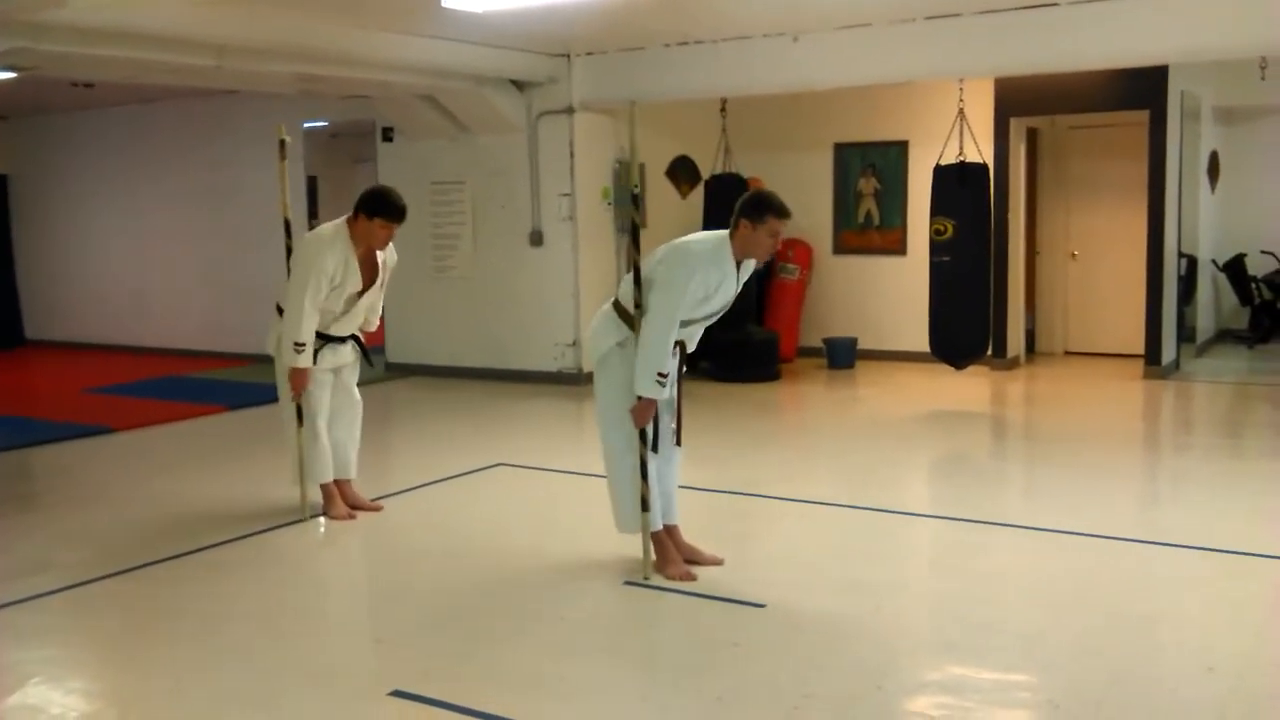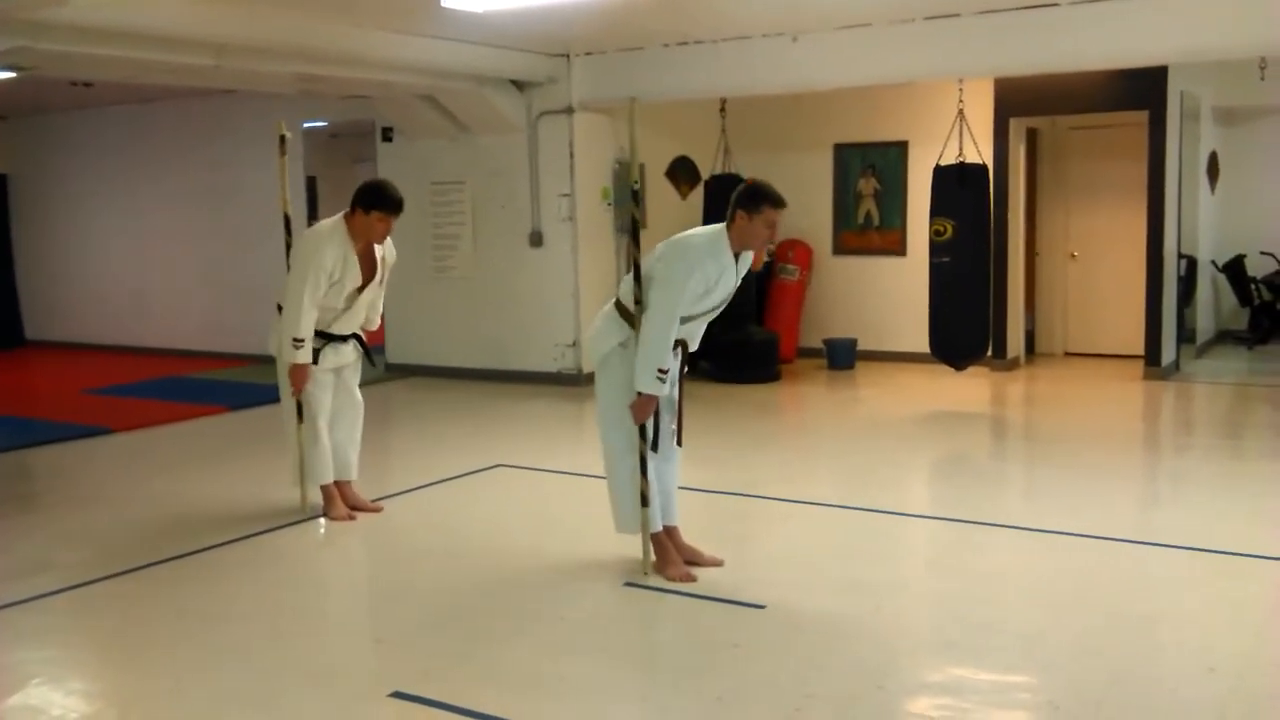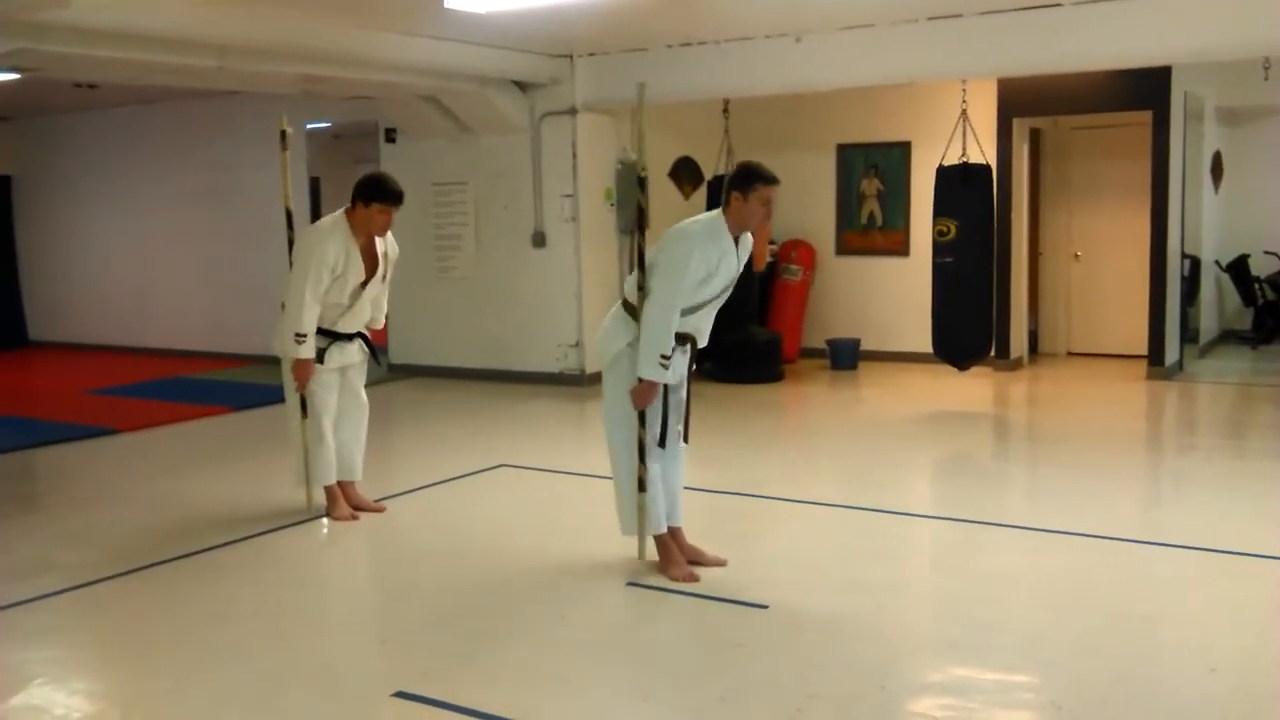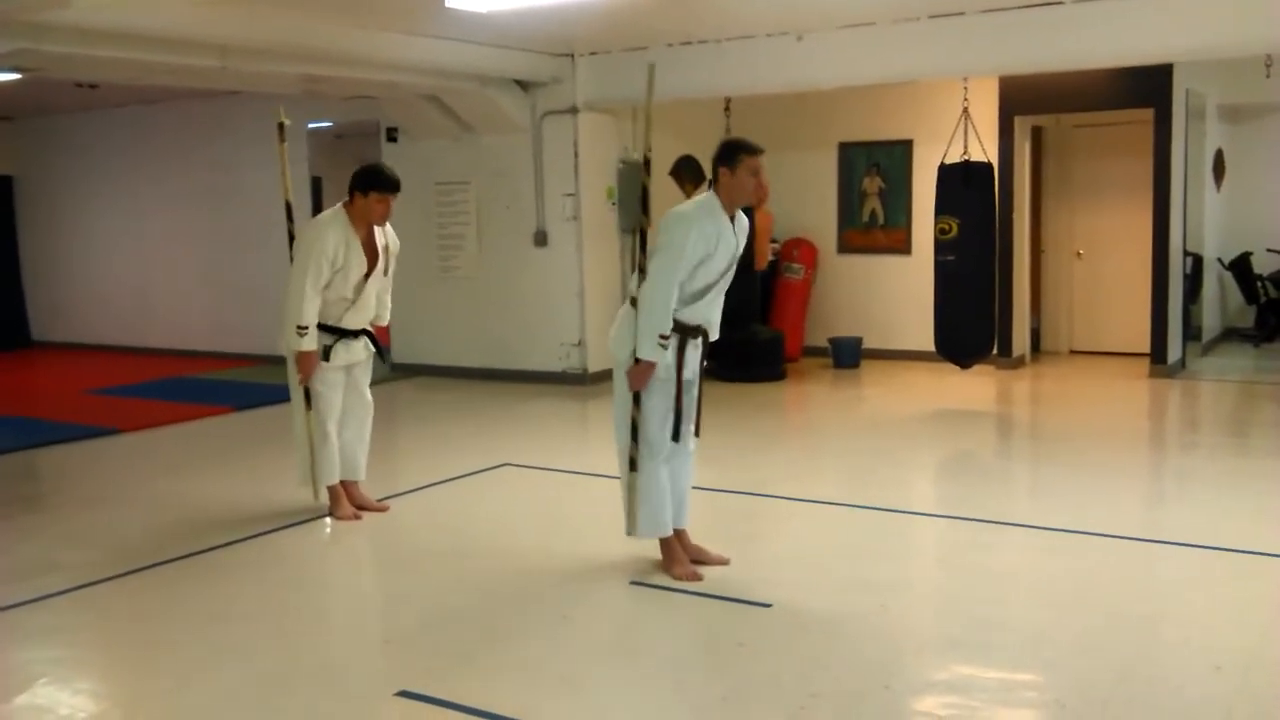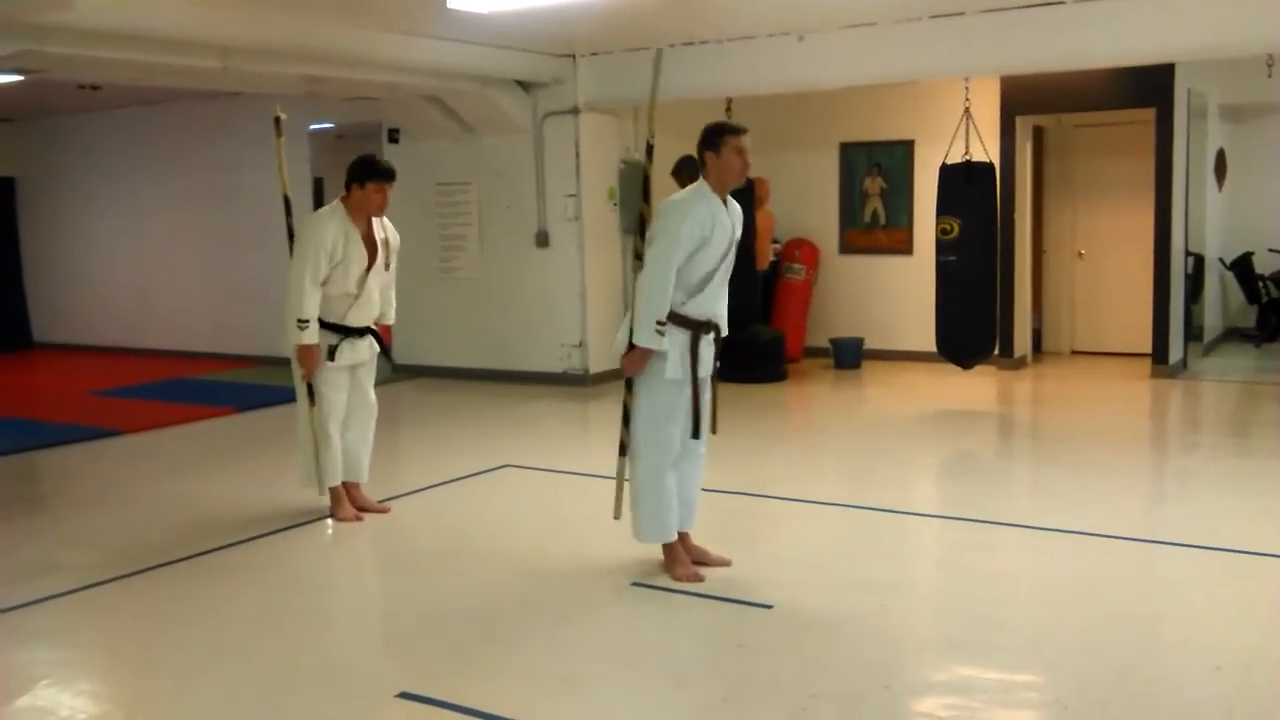
dt=0.1s
person 1, frame 1
left shoulder: (744, 261)
right shoulder: (694, 260)
right elbow: (658, 329)
left wrist: (680, 356)
right wrist: (647, 396)
left hip: (662, 341)
right hip: (624, 340)
left knee: (663, 443)
right knee: (633, 443)
left ankle: (673, 537)
right ankle: (663, 547)
person 1, frame 2
left shoulder: (743, 256)
right shoulder: (693, 254)
right elbow: (658, 324)
left wrist: (682, 354)
right wrist: (648, 392)
left hip: (664, 346)
right hip: (627, 340)
left knee: (664, 442)
right knee: (633, 442)
left ankle: (674, 538)
right ankle: (662, 549)
person 1, frame 3
left shoulder: (742, 242)
right shoulder: (692, 240)
right elbow: (660, 310)
left wrist: (690, 349)
right wrist: (649, 378)
left hip: (673, 343)
right hip: (634, 340)
left knee: (669, 442)
right knee: (640, 443)
left ankle: (677, 539)
right ankle: (665, 548)
person 1, frame 4
left shoulder: (739, 224)
right shoulder: (689, 223)
right elbow: (658, 292)
left wrist: (698, 339)
right wrist: (646, 360)
left hip: (684, 340)
right hip: (648, 339)
left knee: (679, 440)
right knee: (649, 441)
left ankle: (680, 537)
right ankle: (668, 547)
person 1, frame 5
left shoulder: (732, 211)
right shoulder: (683, 209)
right elbow: (656, 279)
left wrist: (711, 335)
right wrist: (643, 347)
left hip: (698, 341)
right hip: (662, 339)
left knee: (689, 442)
right knee: (657, 444)
left ankle: (683, 538)
right ankle: (671, 548)
person 2, frame 1
left shoulder: (385, 252)
right shoulder: (322, 248)
right elbow: (302, 309)
left wrist: (366, 330)
right wrist: (300, 364)
left hip: (343, 341)
right hip: (305, 340)
left knee: (347, 410)
right knee: (313, 414)
left ankle: (346, 487)
right ankle: (329, 494)
person 2, frame 2
left shoulder: (383, 248)
right shoulder: (321, 244)
right elbow: (301, 305)
left wrist: (368, 329)
right wrist: (299, 361)
left hip: (345, 341)
right hip: (309, 341)
left knee: (348, 411)
right knee: (314, 415)
left ankle: (346, 488)
right ankle: (329, 495)
person 2, frame 3
left shoulder: (385, 243)
right shoulder: (323, 240)
right elbow: (303, 300)
left wrist: (373, 328)
right wrist: (302, 355)
left hip: (351, 340)
right hip: (313, 340)
left knee: (353, 411)
right knee: (318, 415)
left ankle: (349, 489)
right ankle: (332, 495)
person 2, frame 4
left shoulder: (385, 236)
right shoulder: (323, 233)
right elbow: (304, 293)
left wrist: (378, 323)
right wrist: (304, 348)
left hip: (356, 339)
right hip: (320, 339)
left knee: (358, 410)
right knee: (324, 414)
left ankle: (353, 488)
right ankle: (335, 496)
person 2, frame 5
left shoulder: (385, 230)
right shoulder: (322, 227)
right elbow: (303, 287)
left wrist: (383, 323)
right wrist: (306, 343)
left hip: (361, 338)
right hip: (324, 338)
left knee: (361, 411)
right knee: (327, 415)
left ankle: (354, 489)
right ankle: (337, 496)
